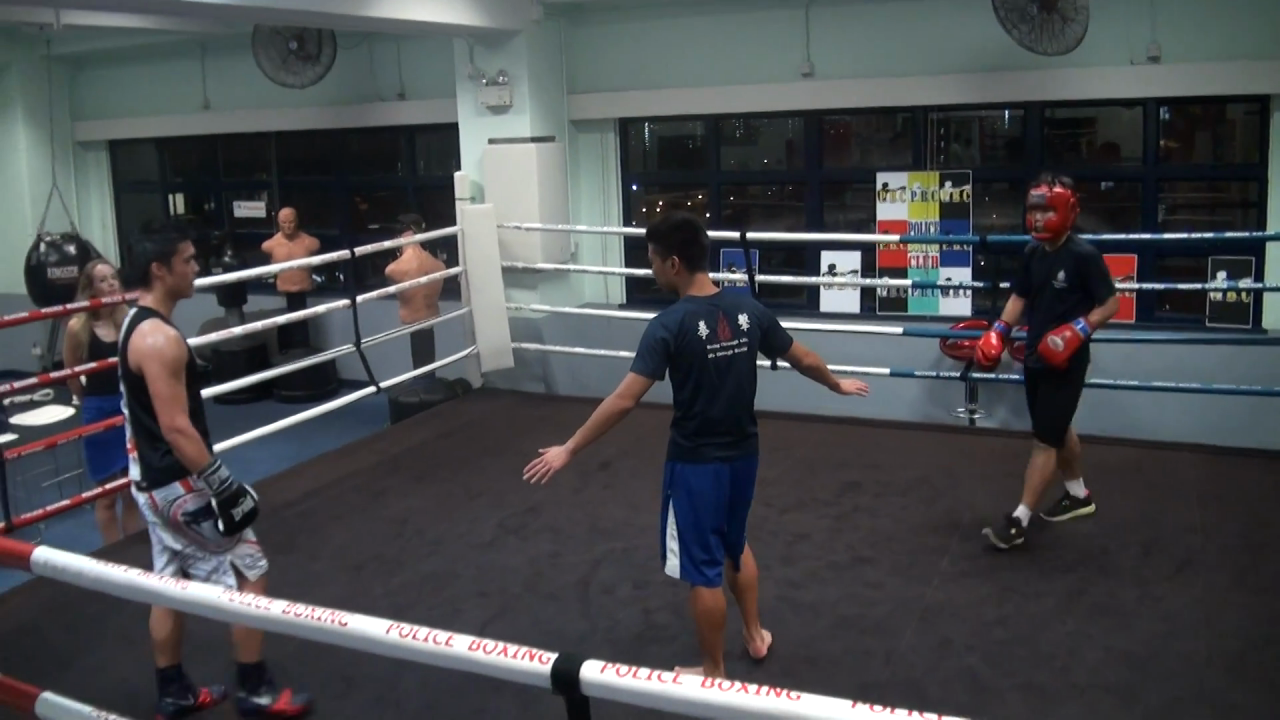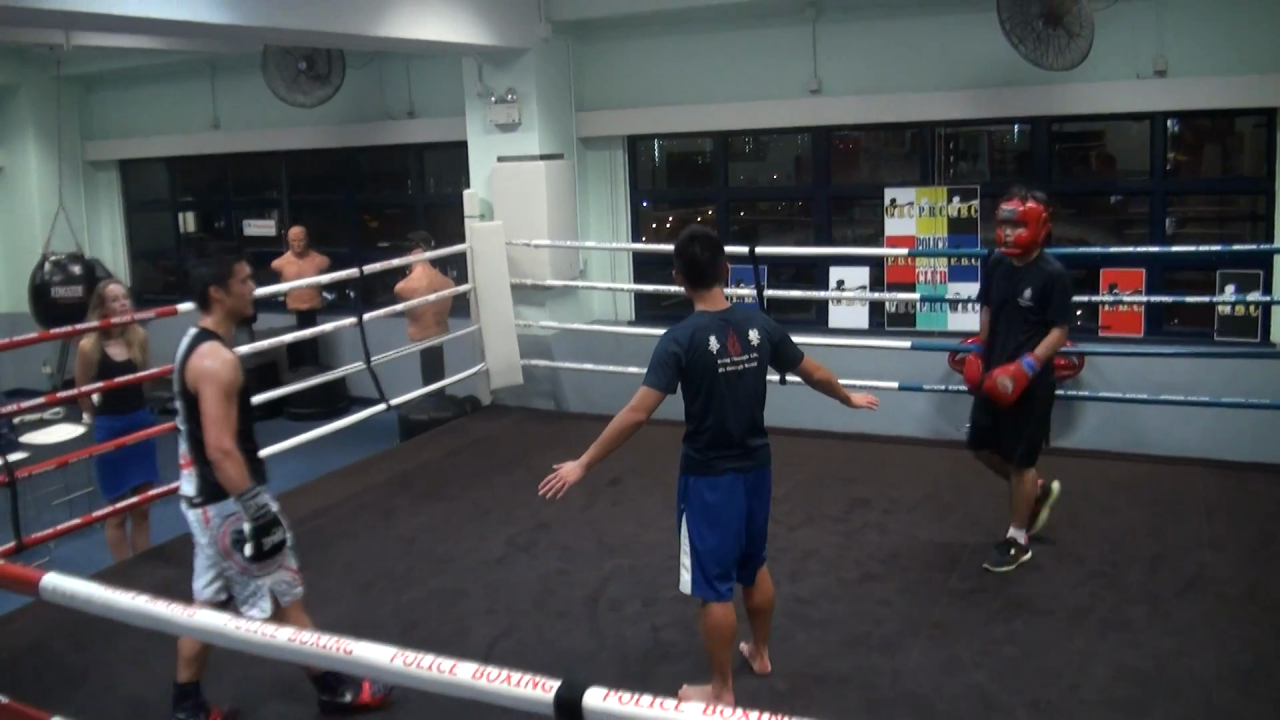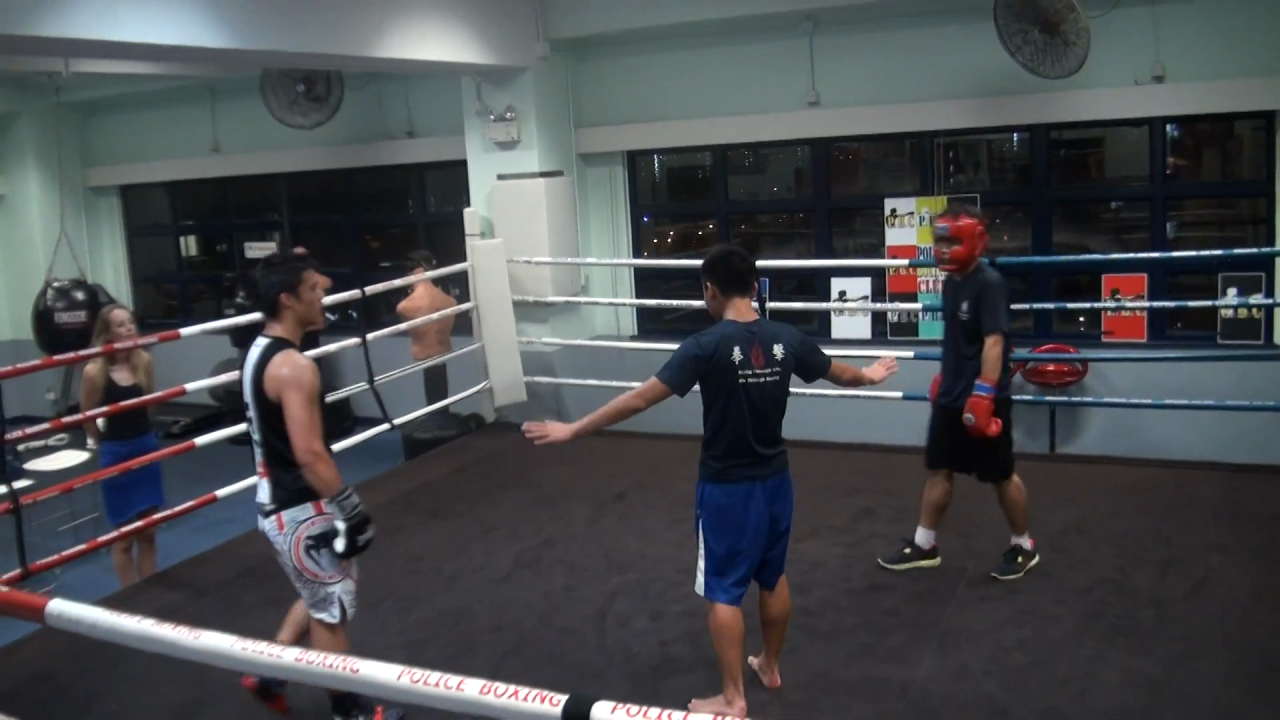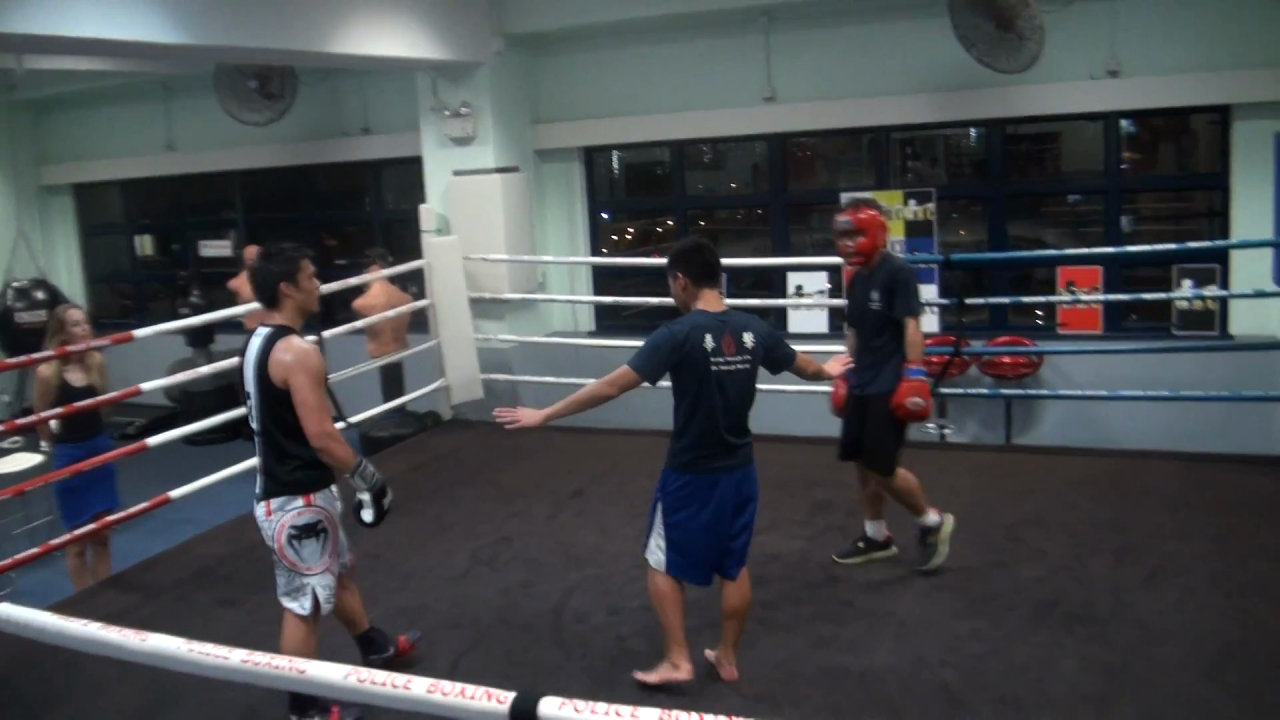
dt=0.3s
person 1, frame 1
left shoulder: (137, 324)
right shoulder: (160, 338)
right elbow: (177, 428)
right wrist: (222, 485)
left hip: (151, 478)
right hip: (179, 483)
right knee: (248, 576)
person 1, frame 2
left shoulder: (195, 343)
right shoulder: (218, 361)
right elbow: (223, 449)
right wrist: (259, 511)
left hip: (204, 496)
right hip: (231, 502)
left knee: (211, 601)
right knee: (282, 601)
person 1, frame 3
left shoulder: (259, 353)
right shoulder: (294, 367)
right elbow: (309, 453)
right wrist: (350, 507)
left hip: (276, 499)
right hip: (302, 507)
left knee: (319, 597)
right knee: (333, 611)
left ankle: (270, 672)
person 1, frame 4
left shoulder: (258, 343)
right shoulder: (297, 352)
right elbow: (322, 435)
right wrist: (366, 477)
left hip: (284, 483)
right hip: (296, 497)
left knee: (336, 572)
right knee: (305, 602)
left ankle: (376, 649)
person 2, frame 1
left shoulder: (669, 325)
right shoulder: (748, 309)
left elbow: (624, 400)
right elbow: (804, 360)
left wrist: (568, 450)
right wrist: (838, 385)
left hip: (695, 463)
right hip: (743, 455)
left knee: (702, 569)
right knee: (735, 546)
left ankle: (714, 672)
right ankle: (755, 634)
person 2, frame 2
left shoulder: (680, 339)
right shoulder: (760, 325)
left elbow: (637, 413)
right elbow: (814, 374)
left wrist: (582, 464)
right wrist: (849, 398)
left hip: (708, 478)
right hip: (755, 468)
left knee: (714, 586)
right knee: (754, 567)
left ankle: (721, 690)
right ankle: (760, 652)
person 2, frame 3
left shoulder: (705, 346)
right shoulder: (787, 338)
left elbow: (640, 399)
right elbow: (840, 374)
left wrist: (573, 430)
right wrist: (869, 376)
left hip: (726, 485)
right hip: (774, 478)
left knee: (723, 591)
right knee: (773, 576)
right ankle: (770, 667)
person 2, frame 4
left shoulder: (678, 335)
right shoulder: (755, 330)
left elbow: (611, 387)
right elbow: (807, 369)
left wrist: (544, 415)
right wrist: (829, 372)
left hip: (690, 473)
right hip: (739, 470)
left knee: (662, 565)
right knee: (734, 566)
left ankle: (676, 660)
right ankle: (727, 658)
person 3, frame 1
left shoulder: (1083, 255)
right shoulder: (1033, 252)
left elbow: (1109, 304)
right elbow: (1019, 296)
left wrist: (1076, 333)
right wrist: (998, 332)
left hip: (1065, 362)
right hip: (1035, 357)
left knee: (1044, 440)
right knee: (1058, 430)
left ankle: (1020, 520)
right ankle: (1079, 494)
person 3, frame 2
left shoulder: (1052, 274)
right shoulder: (996, 264)
left elbow: (1057, 334)
left wrist: (1022, 368)
right wrist: (978, 354)
left hip: (1029, 381)
right hip: (995, 375)
left knee: (1021, 461)
right knee: (981, 446)
left ankle: (1018, 539)
right ankle: (1040, 491)
person 3, frame 3
left shoulder: (989, 283)
right shoulder: (952, 283)
left elbow: (994, 343)
left wrist: (983, 396)
left hip: (984, 396)
right hip: (951, 395)
left knee: (1000, 476)
right knee: (937, 468)
left ankle: (1023, 546)
right ankle: (924, 545)
person 3, frame 4
left shoulder: (897, 271)
right shoulder: (855, 277)
left elbow: (912, 326)
left wrist: (912, 379)
right wrist: (844, 379)
left hip: (892, 384)
right hip: (864, 383)
left knee: (881, 464)
right knee: (863, 462)
left ankle: (933, 522)
right ankle: (875, 535)
person 4, frame 1
left shoulder: (128, 317)
right shoulder: (78, 327)
right elbow: (72, 375)
right wrist: (92, 402)
right hip: (99, 411)
right knee: (108, 493)
person 4, frame 2
left shoulder: (139, 336)
right shoulder: (89, 346)
right elbow: (82, 394)
right wrist: (103, 419)
left hip: (142, 423)
right hip: (110, 429)
left knee: (142, 507)
right knee: (118, 512)
person 4, frame 3
left shoulder: (144, 361)
right shoulder: (95, 371)
right elbow: (88, 419)
right wrist: (107, 444)
left hip: (147, 447)
right hip: (117, 454)
left knee: (148, 531)
right knee: (125, 536)
person 4, frame 4
left shoulder: (96, 361)
right shoulder: (48, 372)
right elbow: (41, 421)
right wrist: (61, 446)
left hip: (100, 448)
right hip: (70, 456)
left knee: (102, 535)
right knee: (79, 540)
